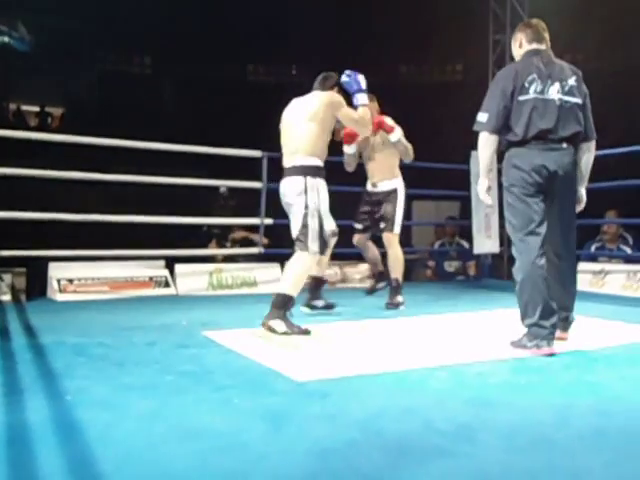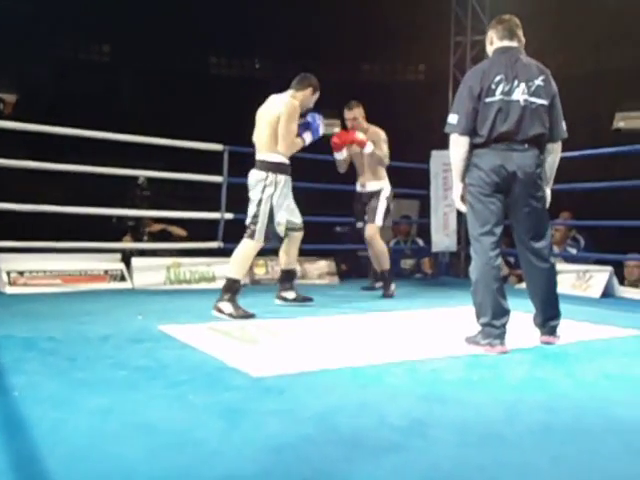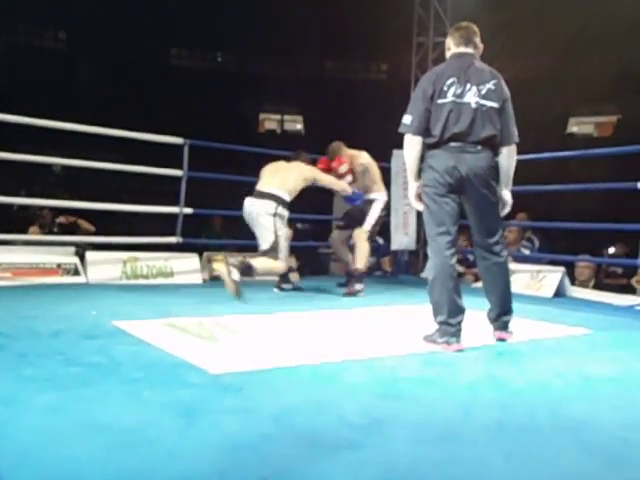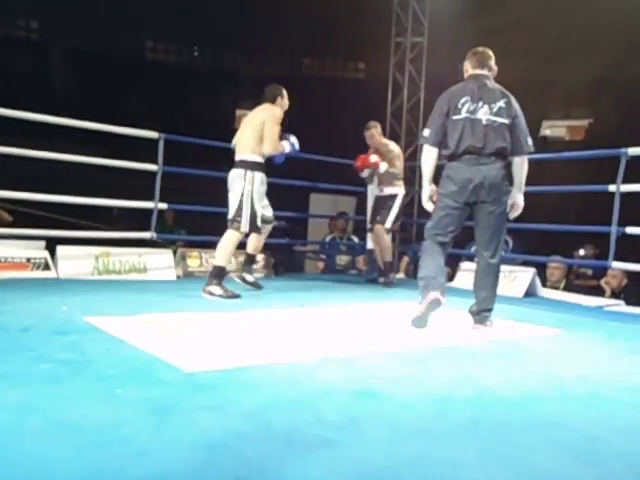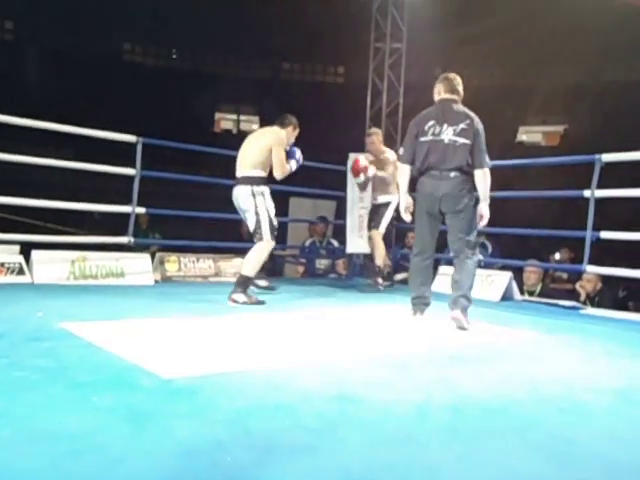
dt=0.7s
person 1, frame 1
left shoulder: (511, 74)
right shoulder: (573, 76)
left elbow: (489, 131)
right elbow: (588, 139)
left wrist: (484, 175)
right wrist: (581, 183)
left hip: (525, 160)
right hip: (564, 160)
left knee: (529, 245)
right knee: (563, 244)
left ankle: (539, 333)
right ankle: (563, 321)
person 1, frame 2
left shoulder: (479, 73)
right shoulder: (542, 75)
left elbow: (460, 134)
right elbow: (555, 139)
left wrist: (457, 180)
right wrist: (546, 182)
left hip: (487, 162)
right hip: (528, 163)
left knee: (485, 247)
right knee: (536, 246)
left ankle: (492, 332)
right ankle: (549, 326)
person 1, frame 3
left shoulder: (434, 77)
right shoulder: (495, 80)
left elbow: (413, 134)
right elbow: (508, 142)
left wrist: (412, 179)
right wrist: (505, 186)
left hip: (442, 161)
right hip: (481, 163)
left knee: (442, 246)
right knee: (490, 245)
left ankle: (448, 330)
right ankle: (501, 322)
person 1, frame 4
left shoulder: (451, 95)
right shoulder: (507, 100)
left elbow: (431, 144)
right elbow: (521, 153)
left wrist: (427, 183)
right wrist: (518, 191)
left hip: (458, 172)
right hip: (494, 175)
left knee: (436, 236)
right knee: (489, 248)
left ankle: (431, 290)
right ankle: (482, 314)
person 1, frame 5
left shoulder: (421, 119)
right shoulder: (471, 120)
left elbow: (405, 163)
right elbow: (481, 167)
left wrist: (403, 195)
right wrist: (484, 201)
left hip: (428, 186)
right hip: (459, 187)
left knee: (423, 248)
right knee: (465, 250)
left ankle: (419, 306)
right ankle: (459, 305)
person 2, frame 1
left shoulder: (293, 104)
right shoulder: (330, 98)
right elbow: (364, 129)
right wrist: (361, 94)
left hip: (294, 179)
right hip: (306, 180)
left knee: (329, 233)
right knee: (311, 248)
left ankle: (314, 295)
right ankle: (277, 315)
person 2, frame 2
left shoulder: (275, 100)
right shoulder: (290, 104)
right elbow: (285, 147)
left wrist: (298, 128)
right wrist: (307, 135)
left hip: (274, 176)
right hip: (271, 176)
left knee: (295, 230)
right knee: (255, 238)
left ankle: (286, 288)
right ankle: (225, 299)
person 2, frame 3
left shoulder: (272, 166)
right shoulder: (309, 170)
right elbow: (339, 186)
right wrist: (353, 193)
left hip: (251, 203)
right hip: (270, 208)
left knee: (283, 235)
right knee: (279, 264)
left ankle: (284, 280)
right ankle: (237, 265)
person 2, frame 4
left shoulder: (256, 113)
right shoulder: (273, 112)
left elbow: (236, 142)
right elbow: (268, 148)
right wrist: (285, 146)
left hip: (245, 173)
right hip: (249, 174)
left knee: (265, 221)
right knee: (238, 228)
left ankle: (246, 269)
right ankle: (213, 283)
person 2, frame 5
left shoulder: (262, 132)
right shoulder: (280, 134)
right elbow: (279, 173)
left wrist: (283, 155)
right wrist: (293, 163)
left hip: (242, 188)
right hip: (254, 189)
left knee: (267, 234)
right knee: (265, 240)
left ankle: (255, 277)
right ankle: (238, 291)
person 3, frame 1
left shoulder: (391, 129)
right shoulder: (359, 135)
left elbow: (409, 157)
right elbow: (349, 167)
left wrist: (391, 130)
right wrist: (348, 143)
left hip: (392, 190)
right hip: (371, 192)
left knee: (390, 239)
right knee: (359, 240)
left ankle: (396, 293)
right ankle: (380, 276)
person 3, frame 2
left shoulder: (376, 134)
right shoulder: (349, 137)
left elbow: (384, 162)
right elbow: (342, 168)
left wrist: (365, 144)
right wrist: (338, 150)
left hip: (379, 190)
right hip: (361, 191)
left knee: (372, 234)
right knee: (369, 237)
left ankle: (388, 281)
right ankle: (381, 279)
person 3, frame 3
left shoulder: (361, 161)
right shoulder: (345, 163)
left elbow: (357, 191)
left wrist: (344, 175)
right wrist: (328, 173)
left hip: (376, 200)
right hip: (360, 202)
left knee: (360, 234)
right knee: (336, 238)
left ankle: (359, 281)
right ankle: (353, 275)
person 3, frame 4
left shoulder: (392, 149)
right shoulder: (371, 152)
left elbow: (399, 174)
right elbow: (369, 180)
left wrist: (380, 165)
right wrist: (363, 170)
left hip: (394, 194)
right hip: (380, 195)
left knee: (380, 230)
right knee: (375, 234)
left ankle: (389, 270)
right ankle: (384, 273)
person 3, frame 5
left shoulder: (389, 156)
right shoulder: (371, 159)
left elbow: (389, 180)
right elbow: (363, 187)
left wrist: (370, 170)
right wrist: (359, 175)
left hip: (389, 202)
right hip: (376, 203)
left knee: (376, 235)
right knee: (375, 239)
left ankle: (378, 275)
right ankle: (385, 277)
